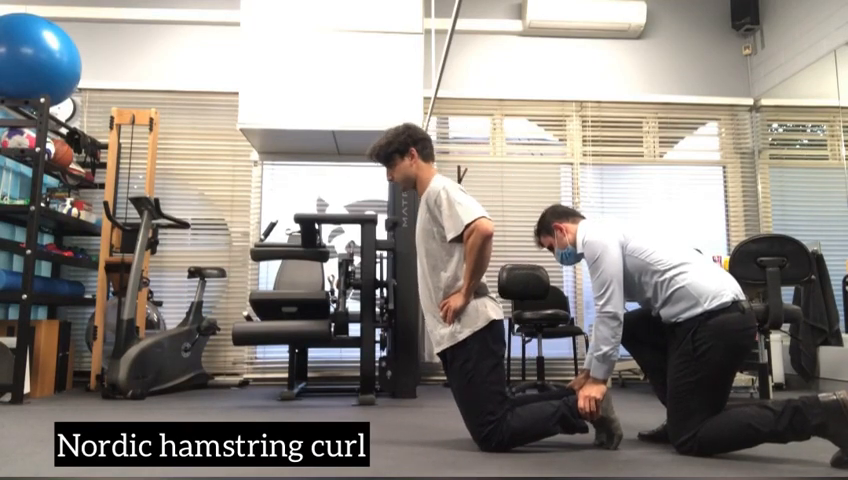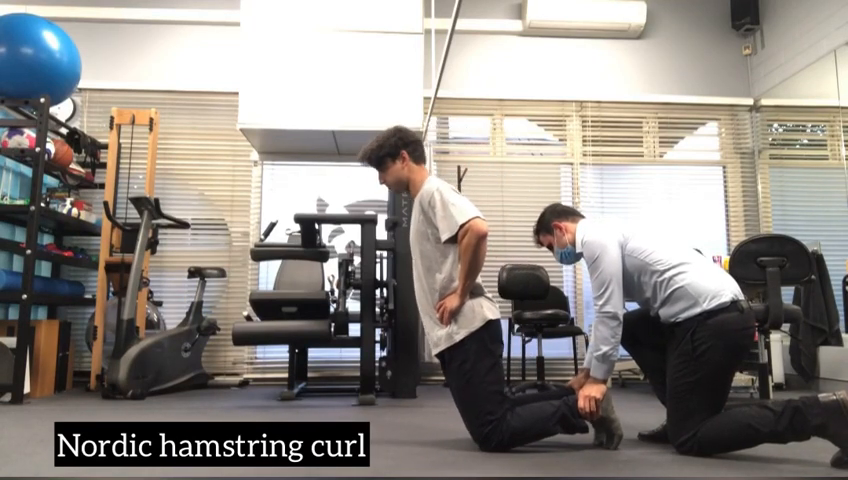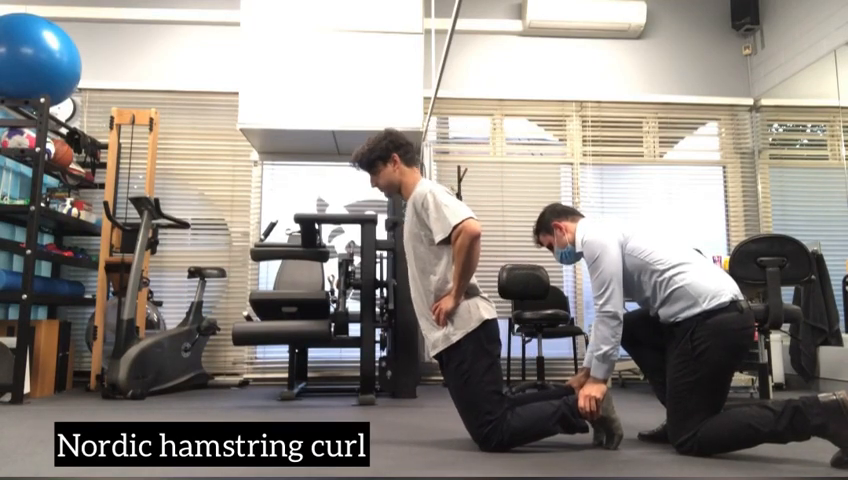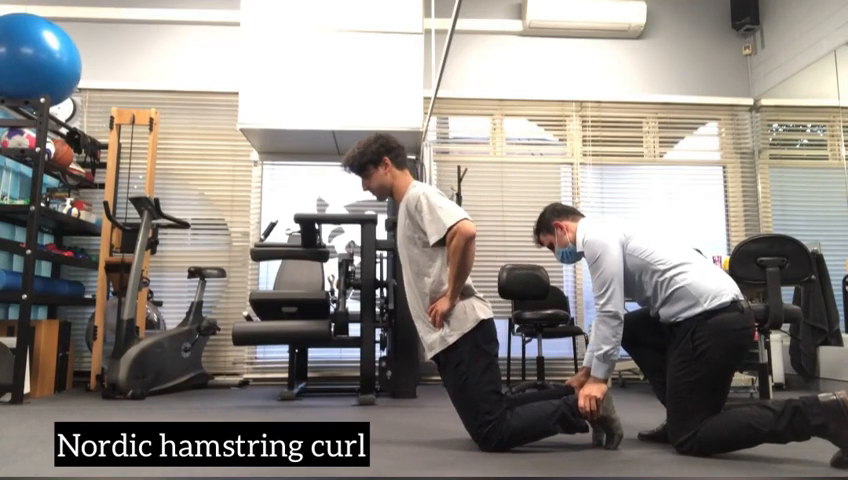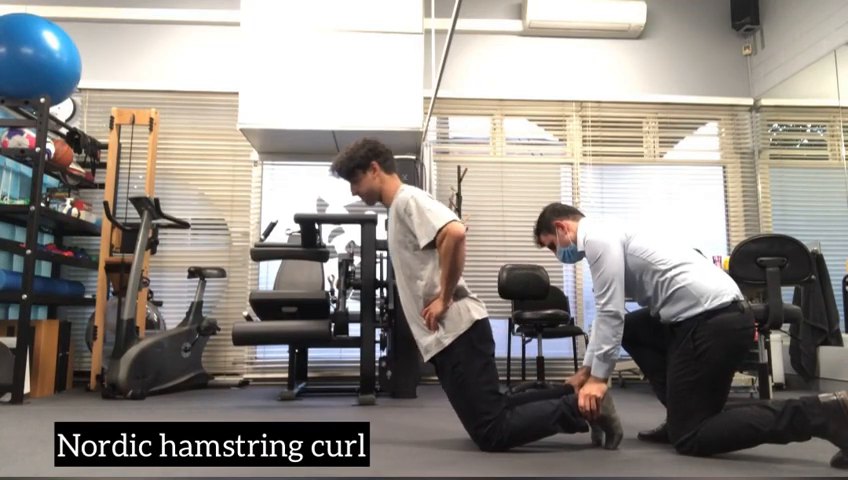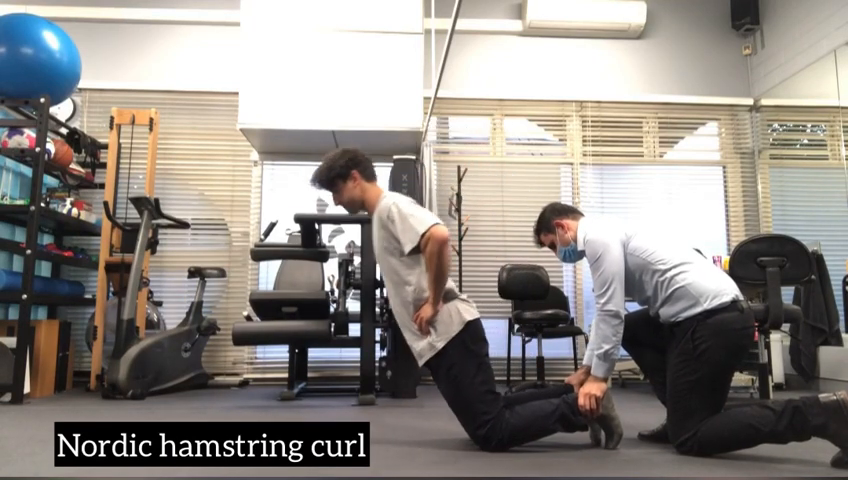
dt=0.2s
person 1, frame 1
left shoulder: (440, 190)
right shoulder: (430, 197)
left elbow: (483, 230)
left wrist: (465, 293)
left hip: (470, 327)
right hip: (457, 330)
left knee: (493, 433)
right knee: (492, 419)
right ankle: (577, 400)
person 1, frame 2
left shoulder: (433, 192)
right shoulder: (423, 200)
left elbow: (477, 230)
left wrist: (461, 293)
left hip: (467, 327)
right hip: (454, 331)
left knee: (493, 433)
right knee: (493, 418)
right ankle: (578, 400)
person 1, frame 3
left shoulder: (426, 193)
right shoulder: (415, 203)
left elbow: (470, 231)
left wrist: (455, 295)
left hip: (463, 328)
right hip: (452, 331)
left knee: (493, 433)
right knee: (493, 418)
right ankle: (577, 398)
person 1, frame 4
left shoulder: (418, 196)
right shoulder: (408, 205)
left elbow: (465, 232)
left wrist: (451, 296)
left hip: (460, 328)
right hip: (449, 332)
left knee: (492, 433)
right knee: (492, 418)
right ankle: (579, 397)
person 1, frame 5
left shoulder: (407, 200)
right shoulder: (398, 209)
left elbow: (455, 233)
left wrist: (444, 298)
left hip: (455, 329)
right hip: (446, 334)
left knee: (492, 433)
right knee: (492, 418)
right ankle: (577, 396)
person 1, frame 6
left shoulder: (391, 207)
right shoulder: (382, 216)
left elbow: (439, 237)
left wrist: (434, 303)
left hip: (448, 332)
right hip: (440, 336)
left knee: (492, 432)
right knee: (490, 419)
left ankle: (580, 404)
right ankle: (577, 397)
person 2, frame 1
left shoulder: (597, 238)
right shoulder: (608, 237)
left elbow: (609, 313)
right elbow: (610, 314)
left wrist: (597, 378)
right wrist: (587, 371)
left hip: (715, 322)
right hip: (718, 313)
left knee: (689, 438)
right knee: (631, 328)
left ankle: (823, 413)
right ankle: (681, 415)
person 2, frame 2
left shoulder: (596, 238)
right shoulder: (607, 237)
left elbow: (608, 313)
right elbow: (610, 313)
left wrist: (597, 378)
right wrist: (586, 370)
left hip: (713, 322)
right hip: (717, 313)
left knee: (689, 438)
right knee: (630, 329)
right ankle: (680, 416)
person 2, frame 3
left shoulder: (596, 238)
right shoulder: (606, 236)
left elbow: (609, 313)
right elbow: (608, 313)
left wrist: (598, 378)
right wrist: (586, 369)
left hip: (712, 322)
right hip: (715, 313)
left knee: (689, 438)
right knee: (630, 329)
right ankle: (681, 415)
person 2, frame 4
left shoulder: (597, 238)
right shoulder: (607, 236)
left elbow: (610, 313)
right elbow: (607, 313)
left wrist: (598, 378)
right wrist: (587, 369)
left hip: (712, 322)
right hip: (716, 314)
left knee: (689, 438)
right knee: (630, 330)
right ankle: (681, 415)
person 2, frame 5
left shoulder: (598, 236)
right shoulder: (608, 236)
left elbow: (611, 312)
right elbow: (607, 312)
left wrist: (598, 377)
right wrist: (586, 368)
left hip: (714, 322)
right hip: (715, 314)
left knee: (690, 438)
right knee: (630, 330)
right ankle: (681, 415)
person 2, frame 6
left shoulder: (598, 235)
right shoulder: (608, 236)
left elbow: (611, 311)
right elbow: (607, 311)
left wrist: (598, 376)
right wrist: (586, 367)
left hip: (713, 322)
right hip: (716, 313)
left knee: (689, 438)
right knee: (630, 330)
right ankle: (681, 415)
